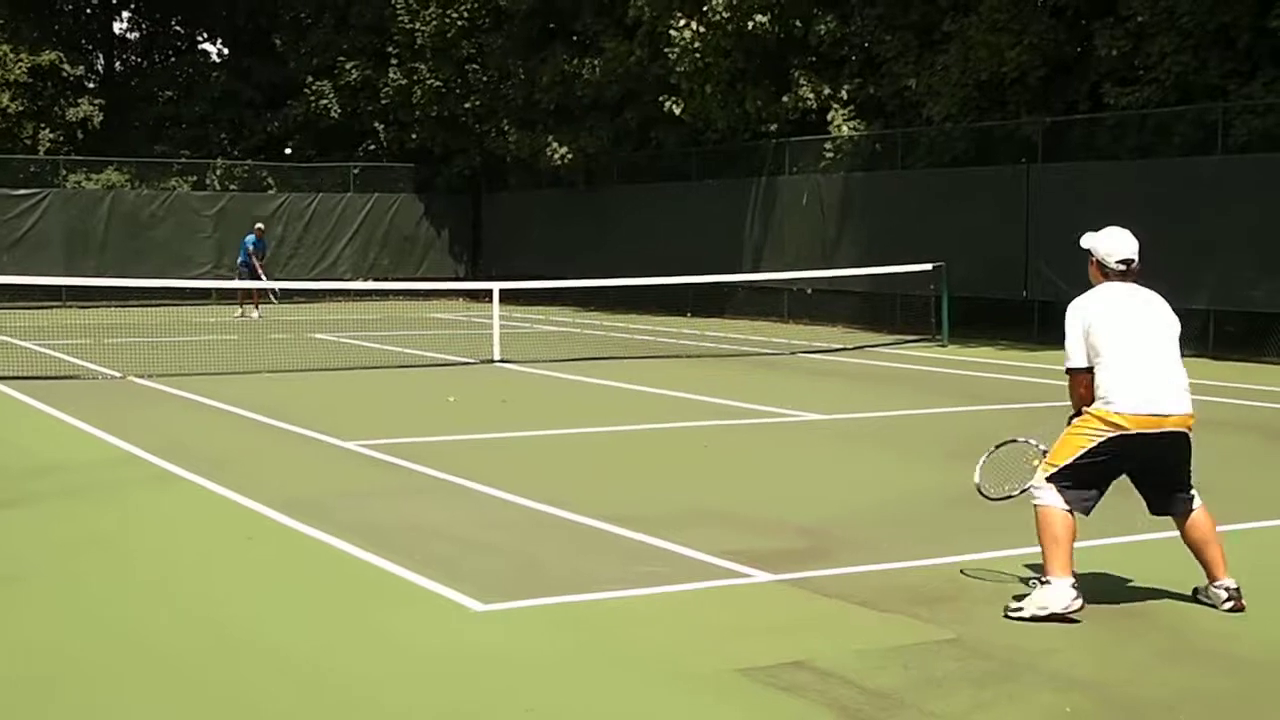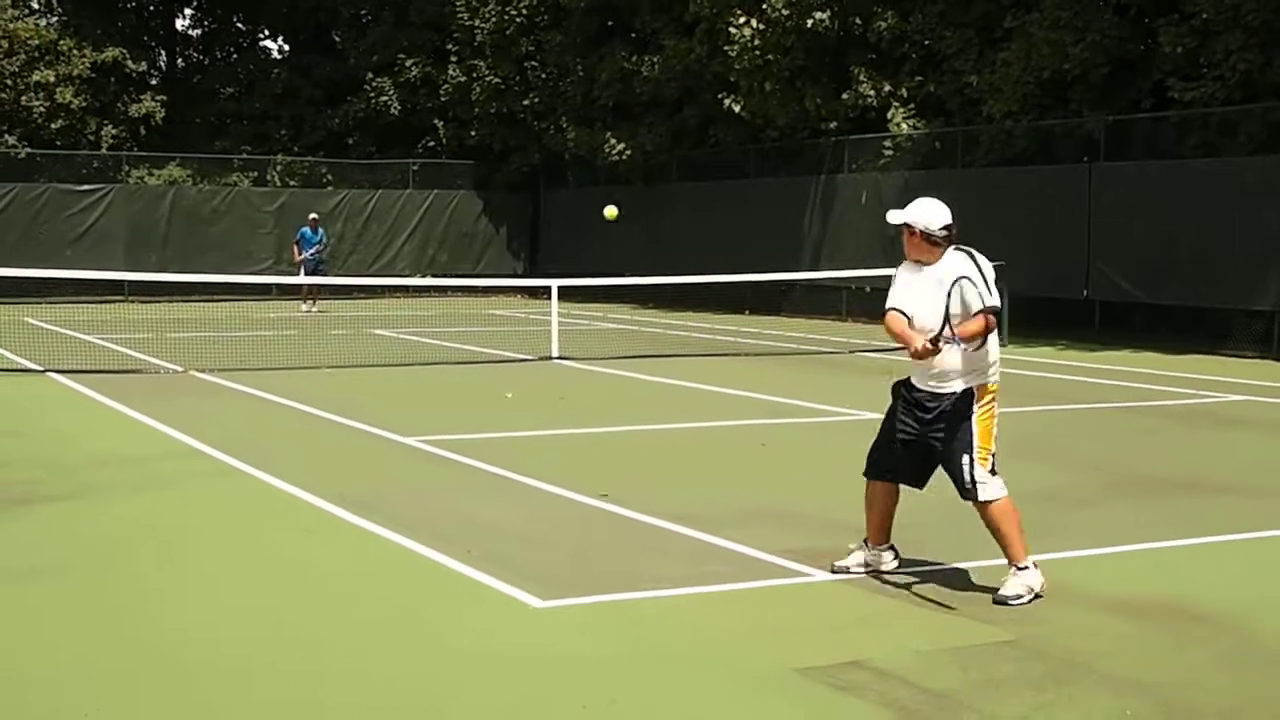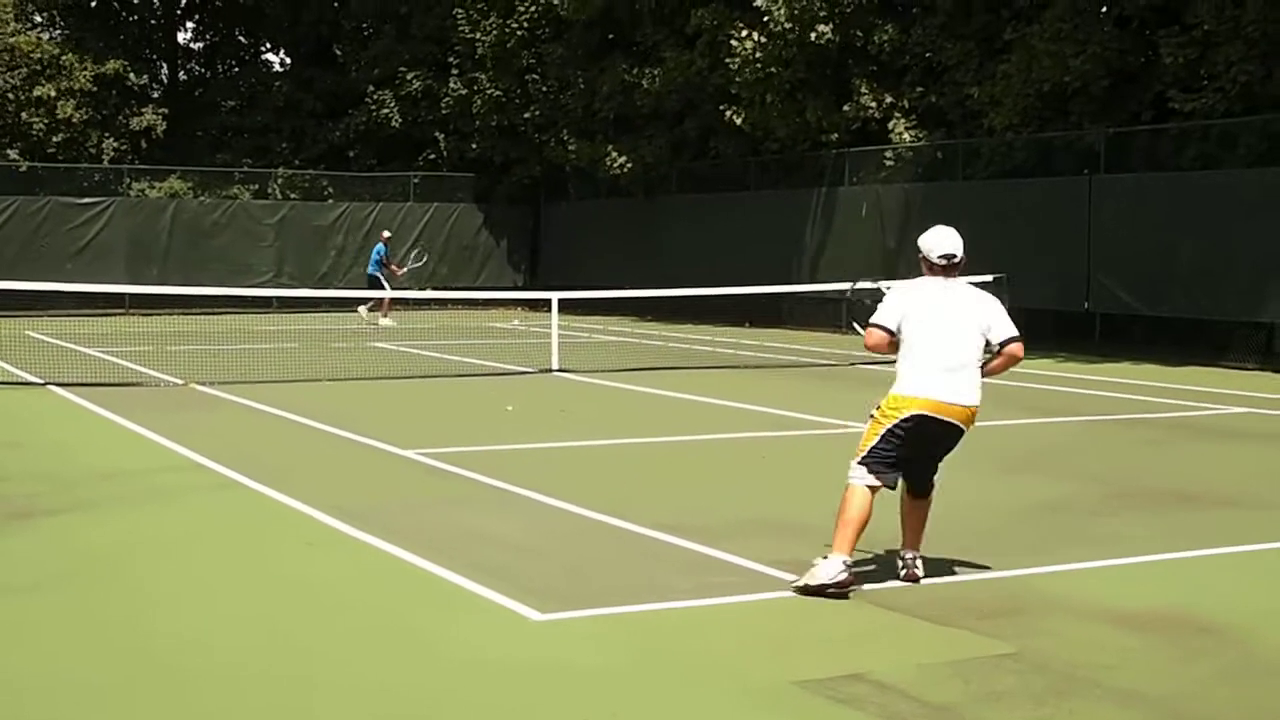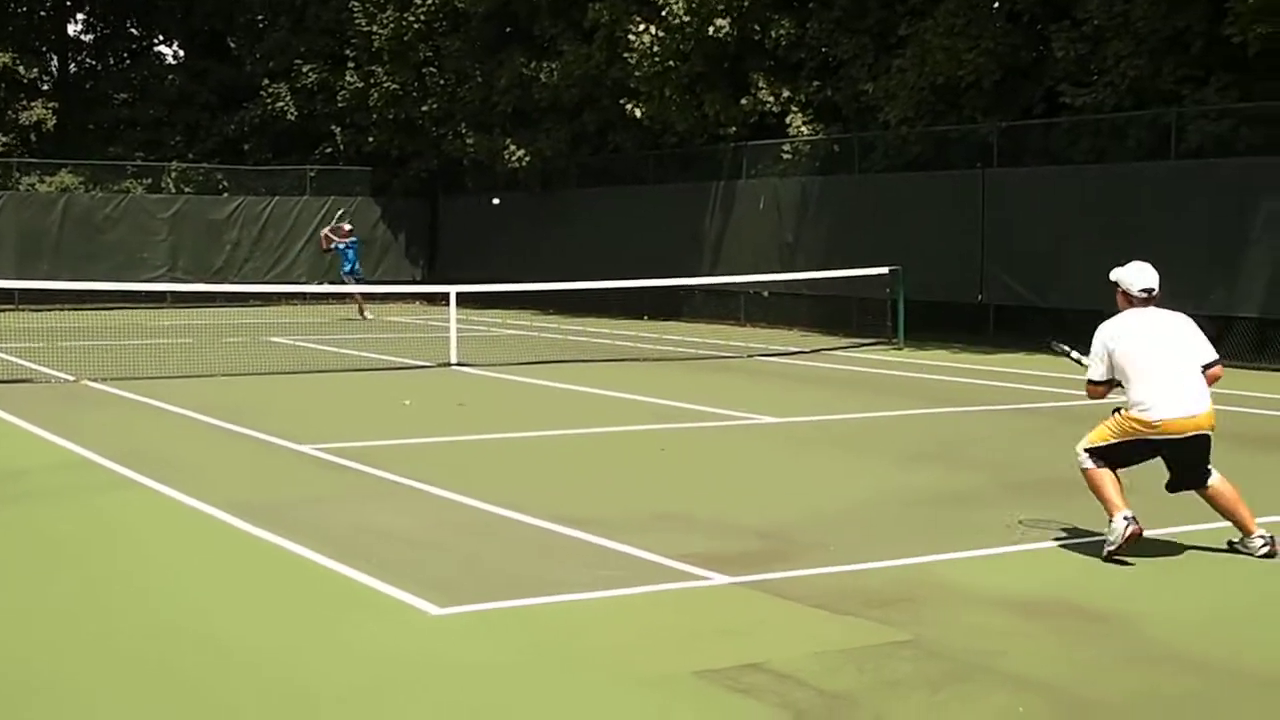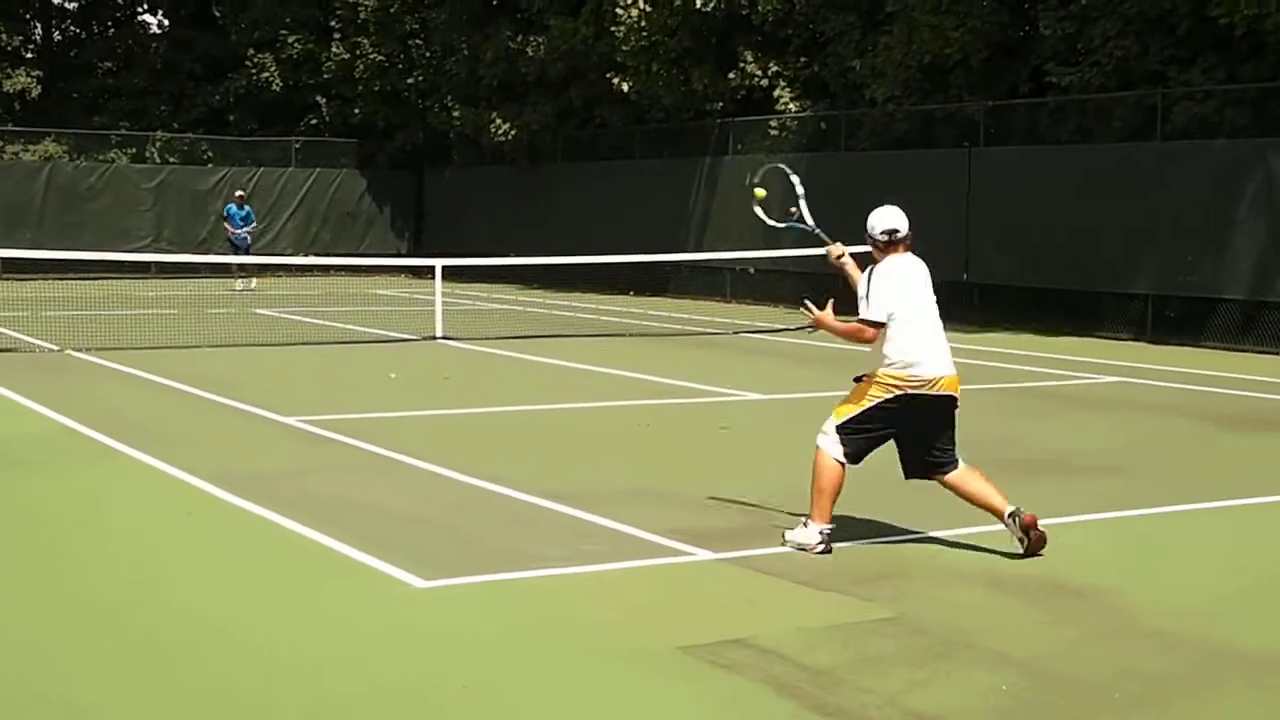
dt=1s
person 1, frame 1
left shoulder: (1084, 306)
right shoulder: (1158, 304)
left elbow: (1080, 381)
left wrist: (1080, 427)
left hip: (1122, 417)
right hip: (1176, 419)
left knee: (1049, 487)
right knee: (1181, 501)
left ankle: (1059, 588)
right ankle: (1223, 585)
person 1, frame 2
left shoulder: (969, 263)
right shoulder: (907, 269)
left elbow: (985, 322)
right elbow: (893, 318)
left wrist: (948, 338)
right wrist: (912, 338)
left hip: (967, 390)
right hip: (917, 390)
left knee: (978, 480)
right knee: (881, 468)
left ankle: (1024, 570)
right ankle: (876, 551)
person 1, frame 3
left shoulder: (906, 292)
right shoulder: (984, 301)
left elbow: (874, 341)
right elbow: (1014, 351)
left hip: (911, 402)
right hip: (960, 411)
left knee: (864, 477)
right knee: (918, 476)
left ankle: (837, 563)
right ankle: (911, 559)
person 1, frame 4
left shoulder: (1108, 329)
right shoulder: (1182, 322)
left elbow: (1095, 390)
right elbow: (1215, 372)
left hip: (1148, 423)
right hip: (1198, 419)
left knee: (1090, 455)
right knee: (1202, 479)
left ankle: (1122, 521)
right ankle: (1256, 537)
person 1, frame 5
left shoulder: (883, 270)
right shoulder: (914, 266)
left elbow: (869, 331)
left wrist: (827, 323)
right wrist: (848, 265)
left hip: (899, 383)
right hip: (939, 385)
left knee: (832, 440)
right knee: (943, 467)
left ankle: (816, 530)
right ankle: (1013, 515)
